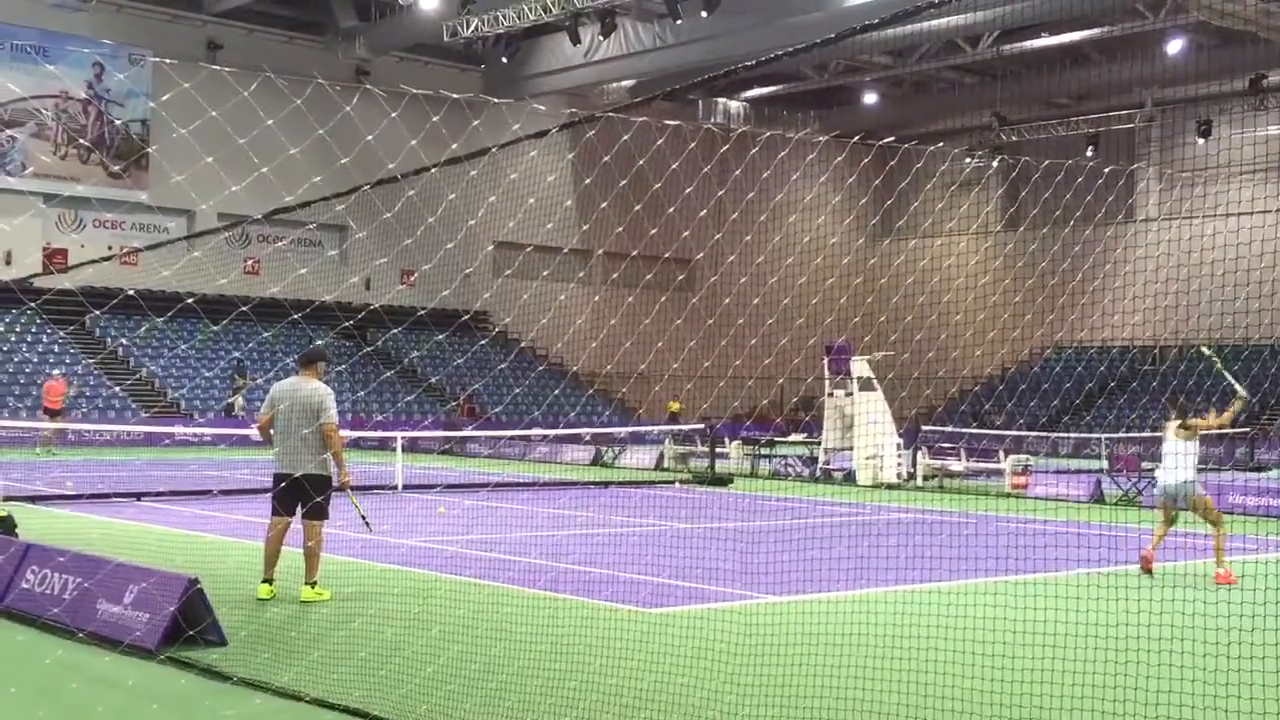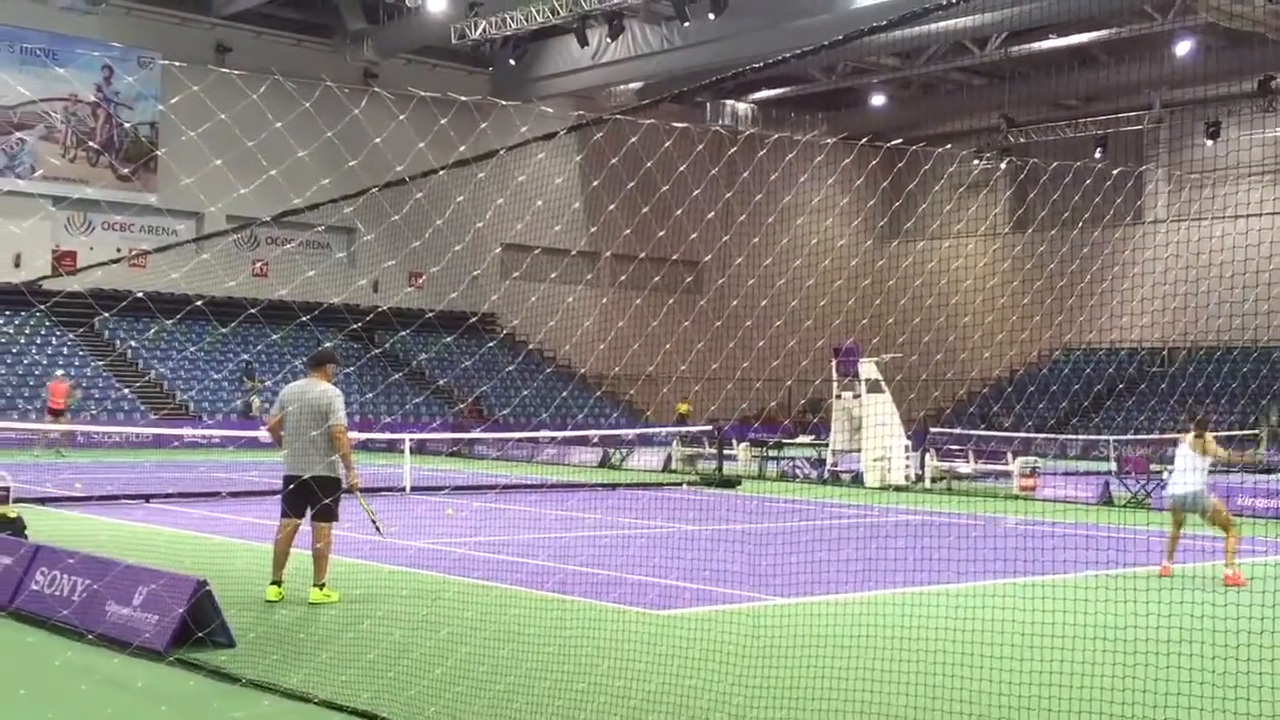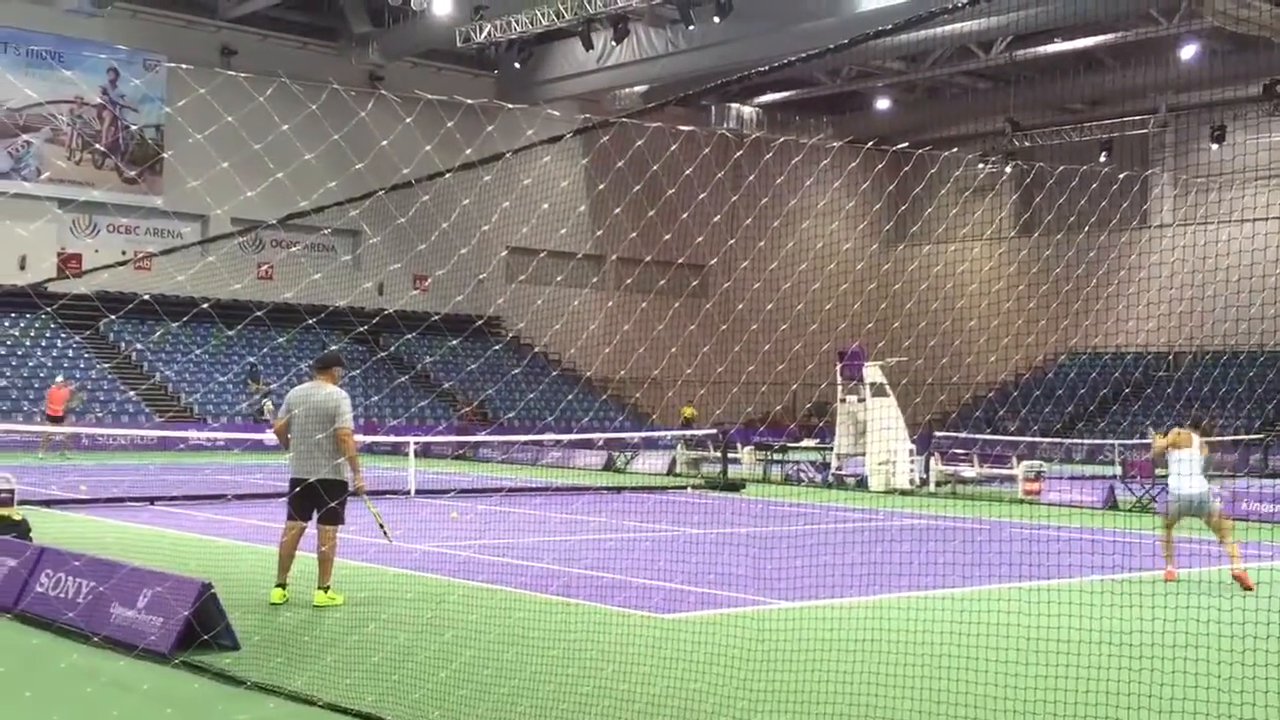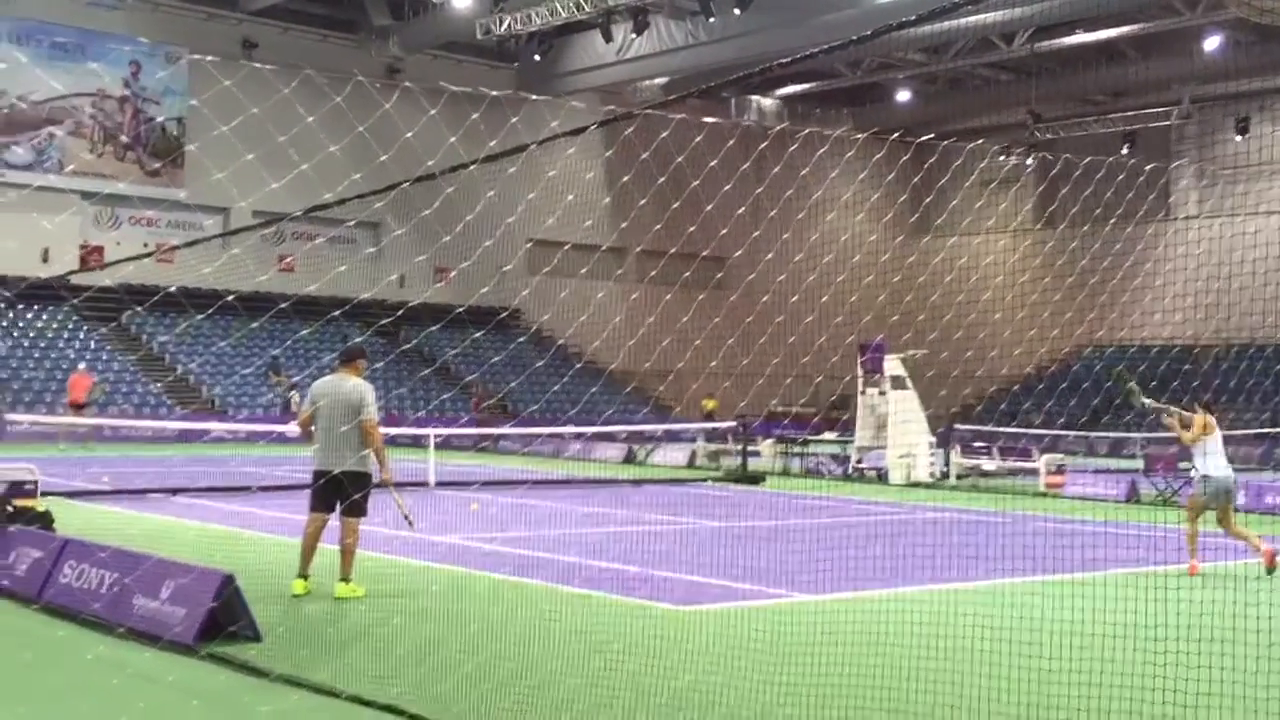
dt=0.2s
person 1, frame 1
left shoulder: (278, 388)
right shoulder: (323, 391)
left elbow: (262, 424)
right elbow: (330, 433)
right wrist: (341, 469)
left hip: (284, 467)
right hip: (316, 469)
left knee: (278, 523)
right knee: (313, 526)
left ankle: (266, 583)
right ankle: (310, 586)
person 1, frame 2
left shoulder: (288, 390)
right shoulder: (331, 393)
left elbow: (272, 426)
right elbow: (338, 434)
right wrist: (350, 470)
left hip: (293, 469)
right hip: (325, 471)
left knee: (287, 525)
right knee: (322, 529)
left ankle: (275, 584)
right ankle: (318, 588)
person 1, frame 3
left shoulder: (295, 393)
right shoulder: (339, 396)
left elbow: (279, 429)
right elbow: (345, 437)
right wrist: (357, 473)
left hip: (300, 472)
right hip: (331, 474)
left knee: (293, 527)
right knee: (327, 531)
left ankle: (280, 587)
right ankle: (323, 591)
person 1, frame 4
left shoulder: (318, 385)
right shoulder: (363, 388)
left elbow: (303, 422)
right elbow: (370, 430)
right wrist: (383, 465)
left hip: (323, 464)
right hip: (355, 466)
left knee: (315, 519)
right knee: (350, 523)
left ankle: (301, 579)
right ankle: (344, 583)
person 2, frame 1
left shoulder: (1168, 426)
right shoulder: (1191, 424)
right elbow: (1219, 423)
left wrist: (1208, 420)
right wrist: (1236, 407)
left hip: (1163, 485)
right hip: (1186, 484)
left knee: (1166, 522)
right knee: (1218, 523)
left ankle: (1150, 552)
right ankle: (1221, 570)
person 2, frame 2
left shoulder: (1184, 439)
right shoulder: (1206, 439)
right elbow: (1221, 455)
right wrist: (1246, 457)
left hip: (1173, 493)
right hip: (1196, 493)
left knee: (1176, 525)
right knee: (1231, 527)
left ankle: (1166, 564)
right ankle: (1230, 572)
person 2, frame 3
left shoulder: (1177, 433)
right shoulder: (1202, 445)
left elbow: (1156, 451)
left wrist: (1156, 440)
left hip: (1178, 496)
right hip: (1202, 495)
left knee: (1167, 527)
right knee: (1226, 535)
left ankle: (1170, 570)
right ankle: (1238, 568)
person 2, frame 4
left shoulder: (1201, 418)
right shoulder: (1209, 420)
left elbow: (1189, 440)
left wrist: (1175, 426)
right wrist: (1174, 417)
left hip: (1210, 478)
right hip: (1227, 478)
left knee: (1191, 518)
right knee: (1228, 525)
left ankle: (1193, 563)
right ankle: (1263, 549)
